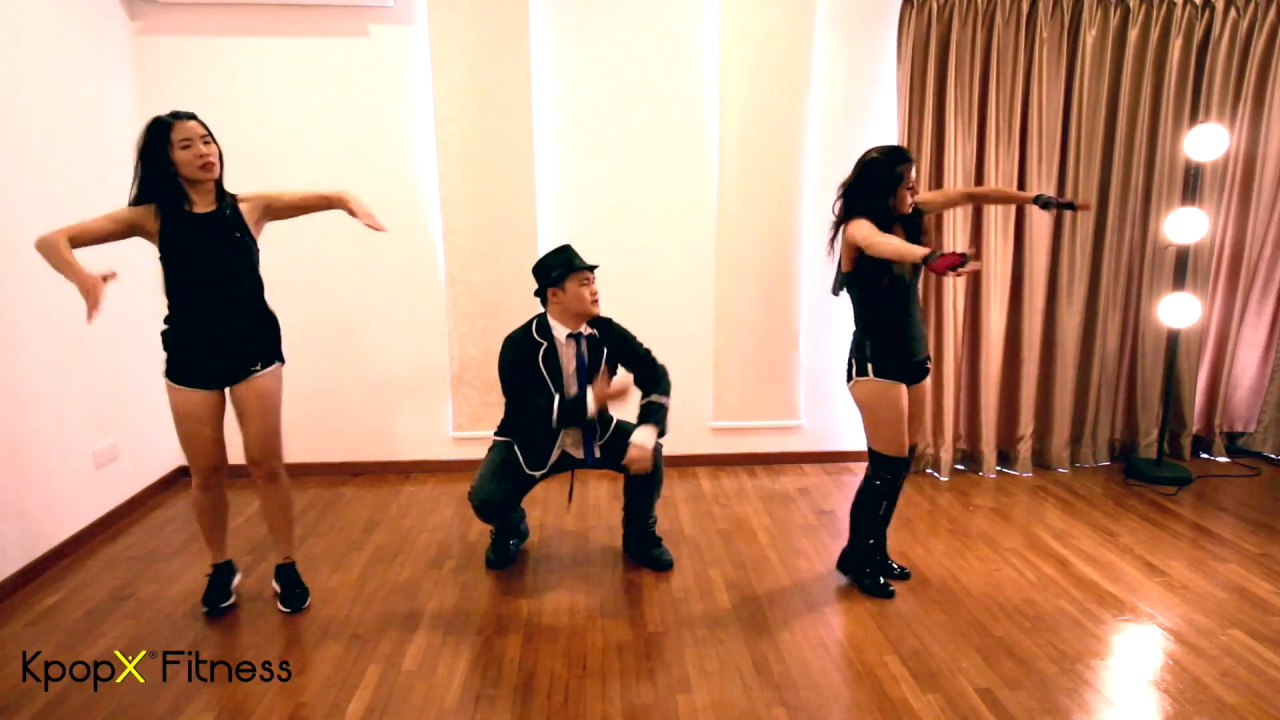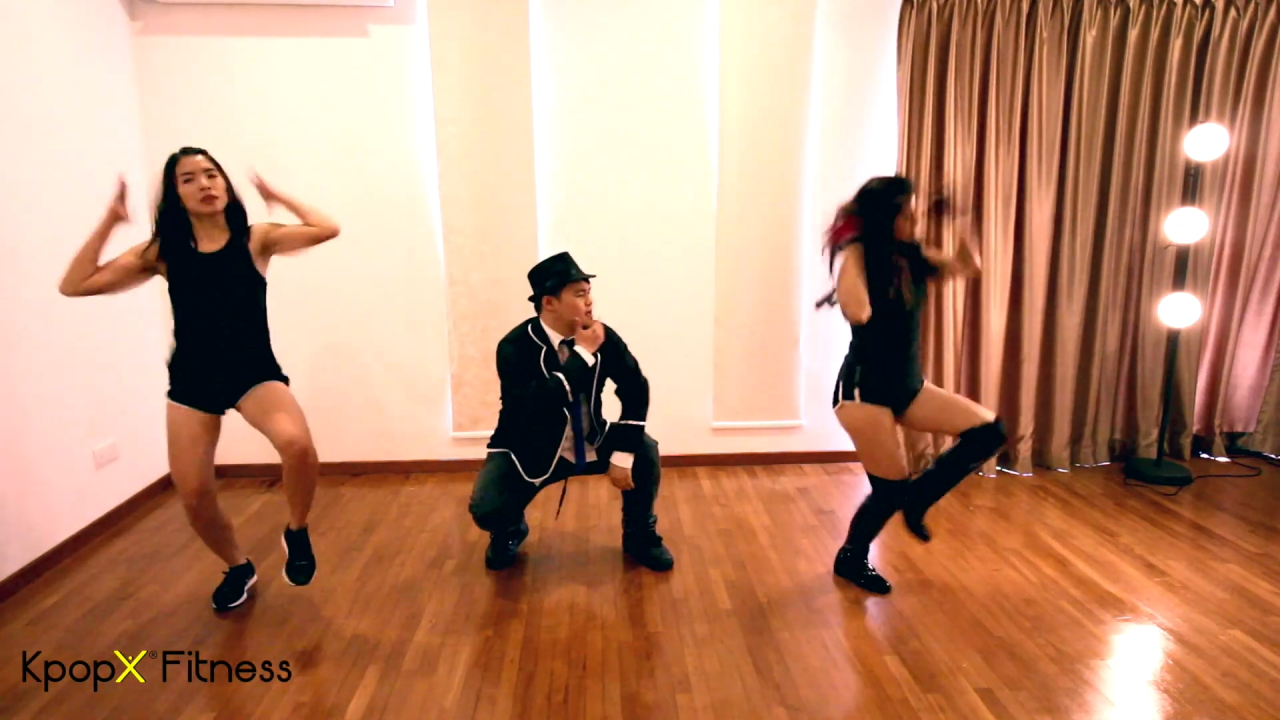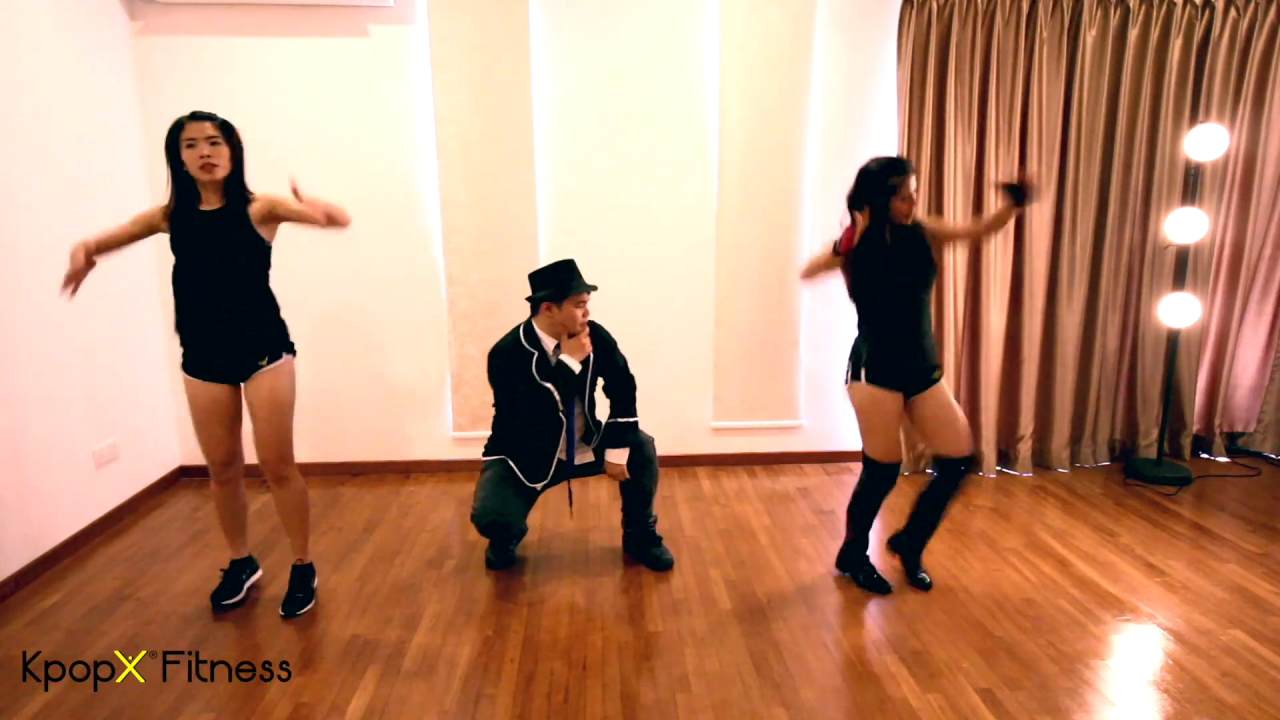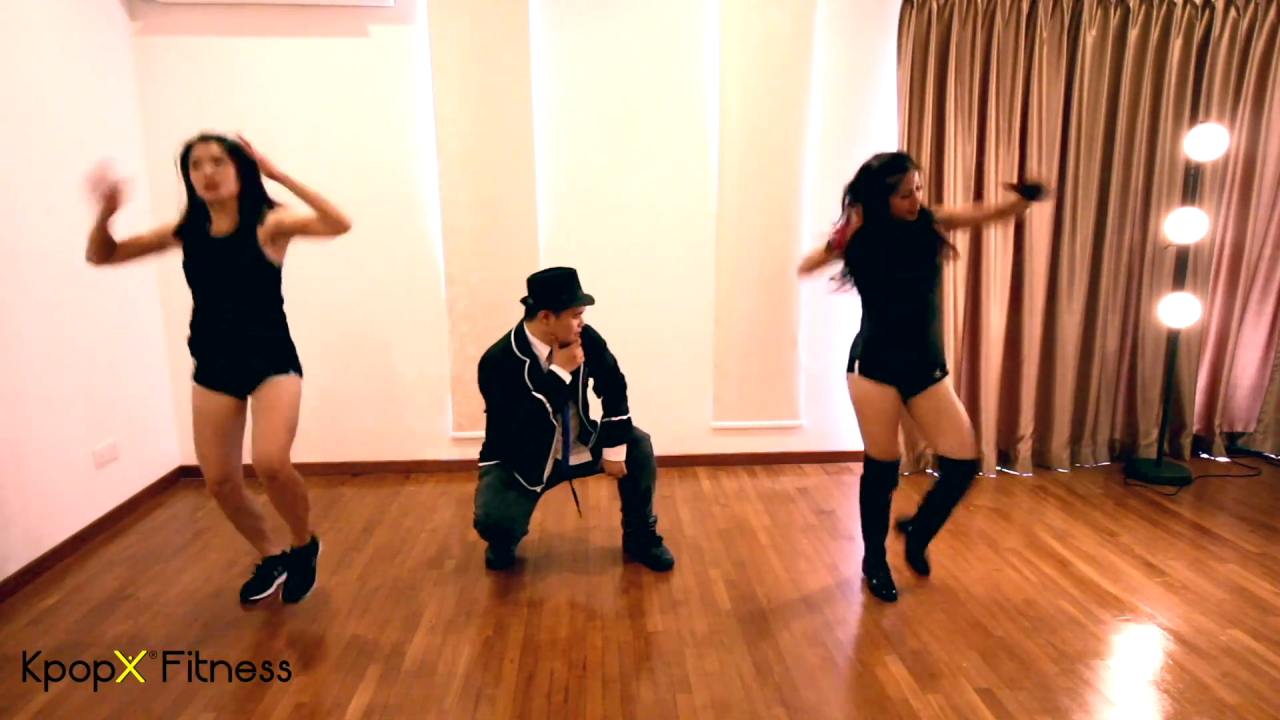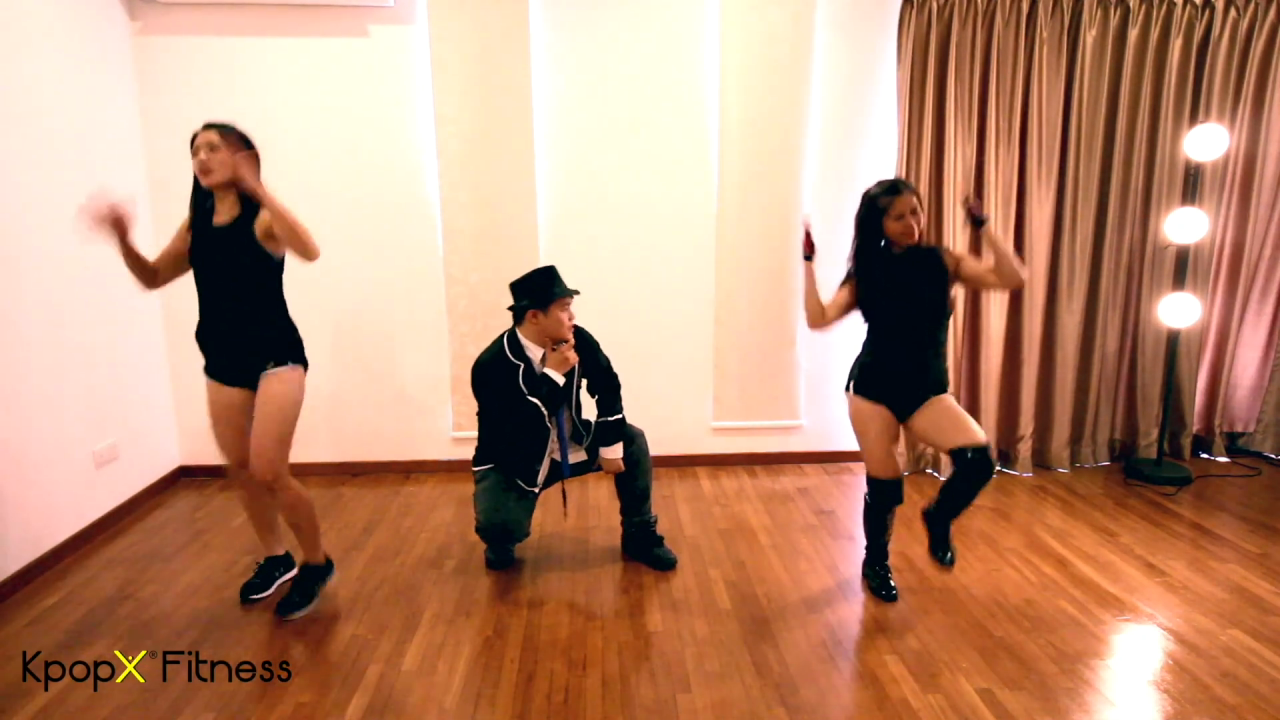
dt=0.2s
person 1, frame 1
left shoulder: (249, 207)
right shoulder: (152, 215)
left elbow: (327, 200)
right elbow: (50, 242)
left wrist: (351, 204)
right wrist: (84, 276)
left hip: (256, 352)
right hip: (190, 361)
left knee: (266, 469)
right knee: (206, 475)
left ankle: (284, 569)
right ankle: (222, 567)
person 1, frame 2
left shoulder: (257, 238)
right shoulder: (163, 250)
left elbow: (327, 229)
right elbow: (73, 286)
left wrist: (278, 200)
right wrist: (109, 225)
left hip: (255, 375)
right hip: (191, 384)
left knee: (298, 446)
right knee: (194, 496)
left ankle: (297, 530)
right ankle: (239, 568)
person 1, frame 3
left shoulder: (259, 206)
right shoulder: (171, 214)
left elbow: (339, 218)
right elbow: (106, 240)
left wrist: (311, 209)
right wrist: (85, 252)
left hip: (265, 347)
right hip: (204, 355)
left knee: (277, 466)
right knee: (223, 467)
left ankle: (303, 569)
right ankle: (240, 563)
person 1, frame 4
left shoulder: (268, 221)
right shoulder: (184, 230)
left elbow: (340, 225)
right elbow: (101, 256)
left wrist: (285, 180)
right wrist: (105, 214)
left hip: (273, 365)
right hip: (214, 371)
left knee: (271, 462)
right knee: (220, 481)
left ankle: (304, 543)
right ankle: (272, 557)
person 1, frame 5
left shoulder: (263, 217)
right shoulder: (196, 225)
left elbow: (308, 250)
right elbow: (153, 278)
left wrist: (261, 192)
right wrist: (123, 237)
left hip: (276, 354)
right hip: (223, 360)
left knee: (269, 472)
right knee: (244, 473)
left ankle: (316, 562)
right ankle: (276, 559)
person 2, frame 1
left shoulder: (905, 216)
right shoulder: (857, 228)
left elbow: (965, 195)
right elbow: (879, 243)
left wrist: (1032, 199)
right wrist: (933, 258)
left hip: (913, 359)
right hip: (875, 364)
left knee: (902, 463)
right knee: (889, 465)
left ankle: (872, 552)
right ankle: (856, 559)
person 2, frame 2
left shoulder: (913, 256)
right shoulder: (856, 261)
left elbow: (968, 267)
right elbow: (858, 314)
right wrist: (847, 248)
left hip: (910, 386)
right hip: (863, 391)
left knee: (989, 432)
right knee: (891, 486)
left ankle: (916, 499)
right ankle: (850, 558)
person 2, frame 3
left shoulder: (920, 231)
right shoulder: (857, 244)
left elbow: (981, 230)
right elbow: (810, 275)
left wrist: (1013, 201)
right wrist: (842, 251)
left hip: (923, 367)
right hip: (874, 370)
left knee: (959, 462)
right knee: (883, 469)
left ankle: (910, 544)
right ankle: (853, 553)
person 2, frame 4
left shoulder: (931, 225)
right shoulder: (862, 240)
left elbow: (995, 213)
right elbow: (806, 267)
left wrist: (1025, 197)
right wrist: (838, 241)
left hip: (928, 370)
right hip: (873, 369)
left knee: (964, 464)
right knee: (882, 468)
left ankle: (918, 531)
right ankle: (876, 560)
person 2, frame 5
left shoulder: (942, 262)
right shoulder: (866, 272)
left elbow: (1014, 281)
right elbow: (818, 321)
left wrist: (984, 231)
right wrist: (810, 264)
left hip: (929, 390)
right hip: (872, 387)
left knee: (978, 460)
right knee: (885, 486)
left ankle: (939, 517)
right ankle: (874, 563)
person 3, frame 1
left shoulder: (606, 332)
right shoulder: (520, 344)
left elbow: (654, 374)
right elbow: (525, 412)
left wrist: (645, 434)
right wrist: (590, 400)
left hip: (593, 436)
right hip: (532, 443)
left knee: (648, 456)
right knee: (486, 499)
left ankle: (640, 536)
right ankle: (511, 532)
person 3, frame 2
left shoulder: (601, 335)
right shoulder: (516, 347)
left elbow: (635, 388)
right elbow: (538, 406)
left wrist: (623, 454)
right wrist: (581, 353)
left hip: (587, 444)
right hip: (527, 451)
left knee: (645, 451)
right knee: (487, 510)
left ankle: (640, 536)
right ankle: (510, 532)
person 3, frame 3
left shoulder: (593, 336)
right shoulder: (507, 353)
left elbow: (622, 388)
right elbow: (529, 417)
left wrist: (617, 449)
right wrist: (568, 362)
left hip: (582, 447)
right hip: (522, 457)
left knee: (641, 448)
right knee: (490, 519)
left ankle: (639, 536)
right ankle: (506, 537)
person 3, frame 4
left shoulder: (585, 339)
right shoulder: (498, 361)
left elbow: (613, 387)
right elbow: (520, 428)
left wrist: (614, 447)
right wrist: (559, 373)
left hip: (577, 446)
right hip: (518, 461)
left knee: (637, 444)
right knee: (494, 523)
left ankle: (639, 535)
right ankle: (504, 540)
person 3, frame 5
left shoulder: (577, 341)
right shoulder: (492, 365)
left elbow: (607, 386)
right elbow: (517, 431)
left wrist: (610, 445)
right wrist: (553, 376)
left hip: (570, 446)
right hip: (511, 463)
left knee: (631, 440)
right knee: (499, 527)
left ankle: (639, 535)
right ankle: (502, 542)
